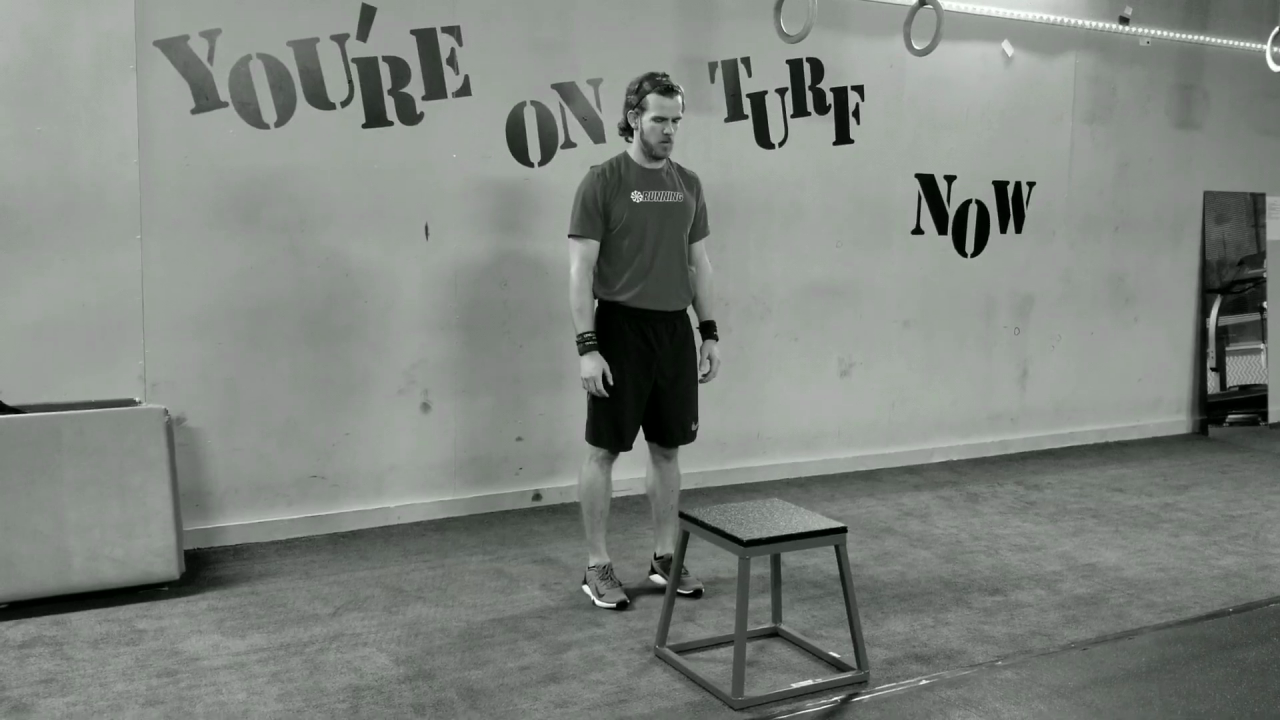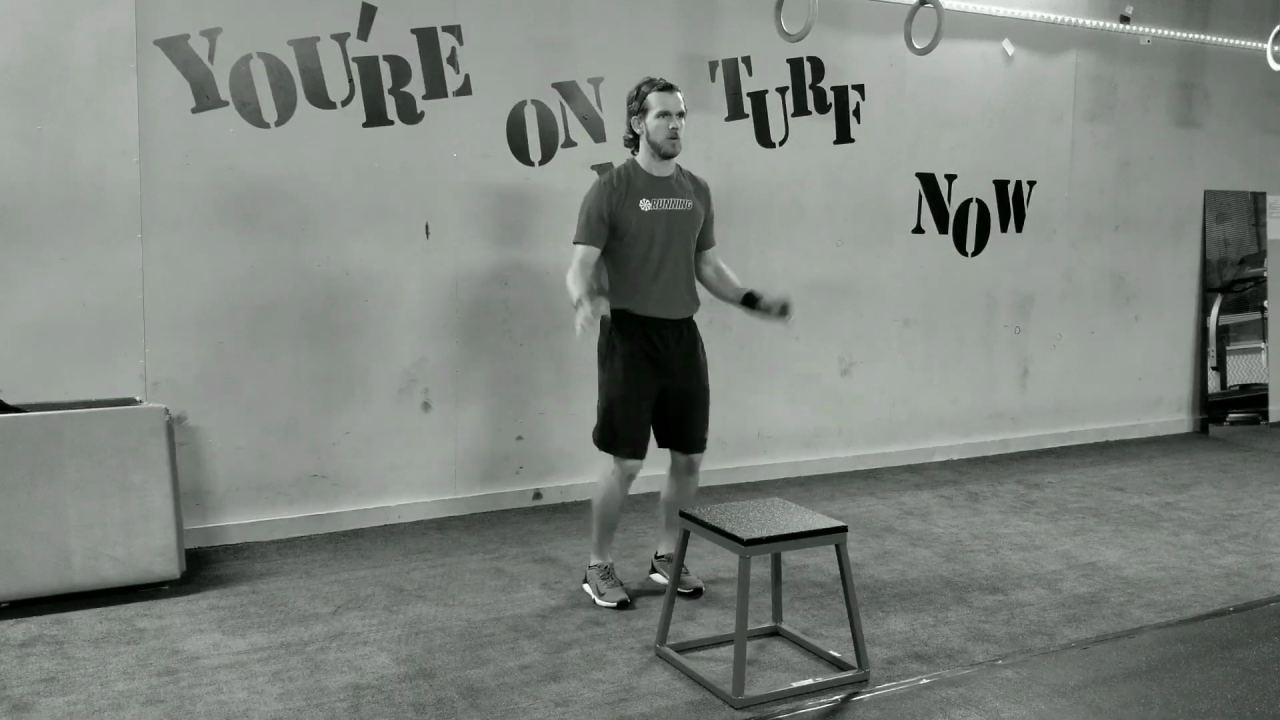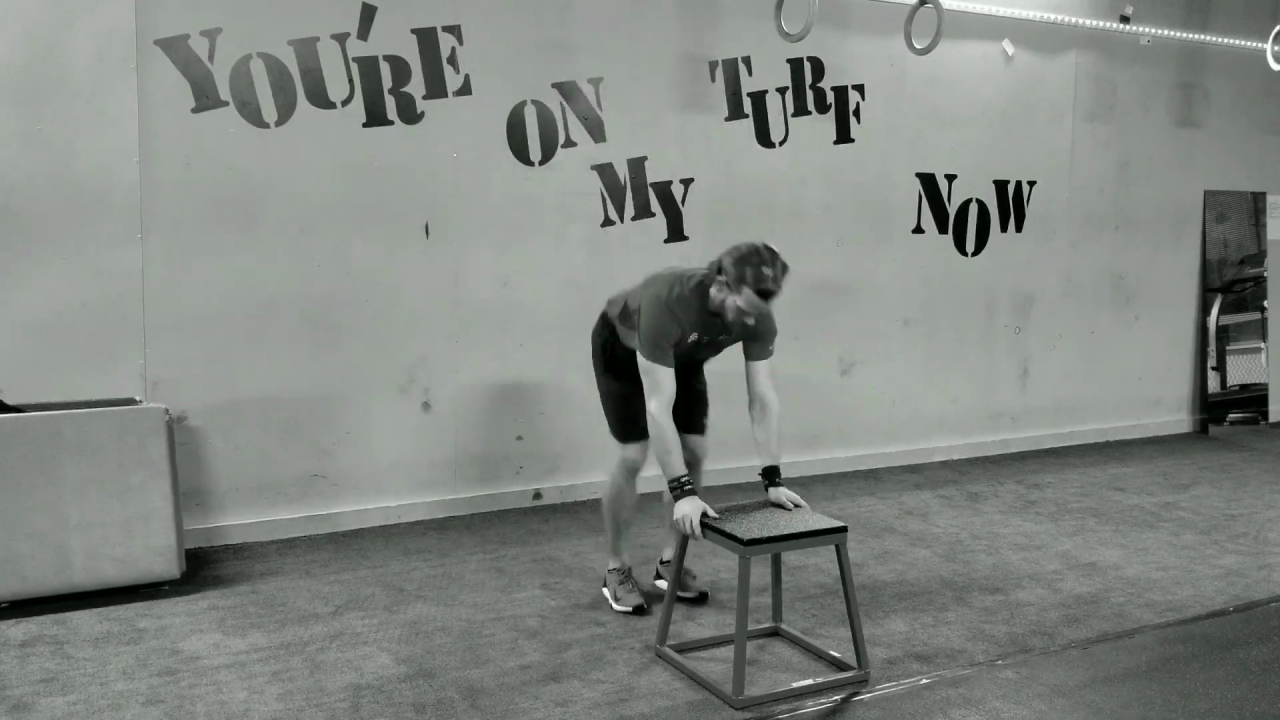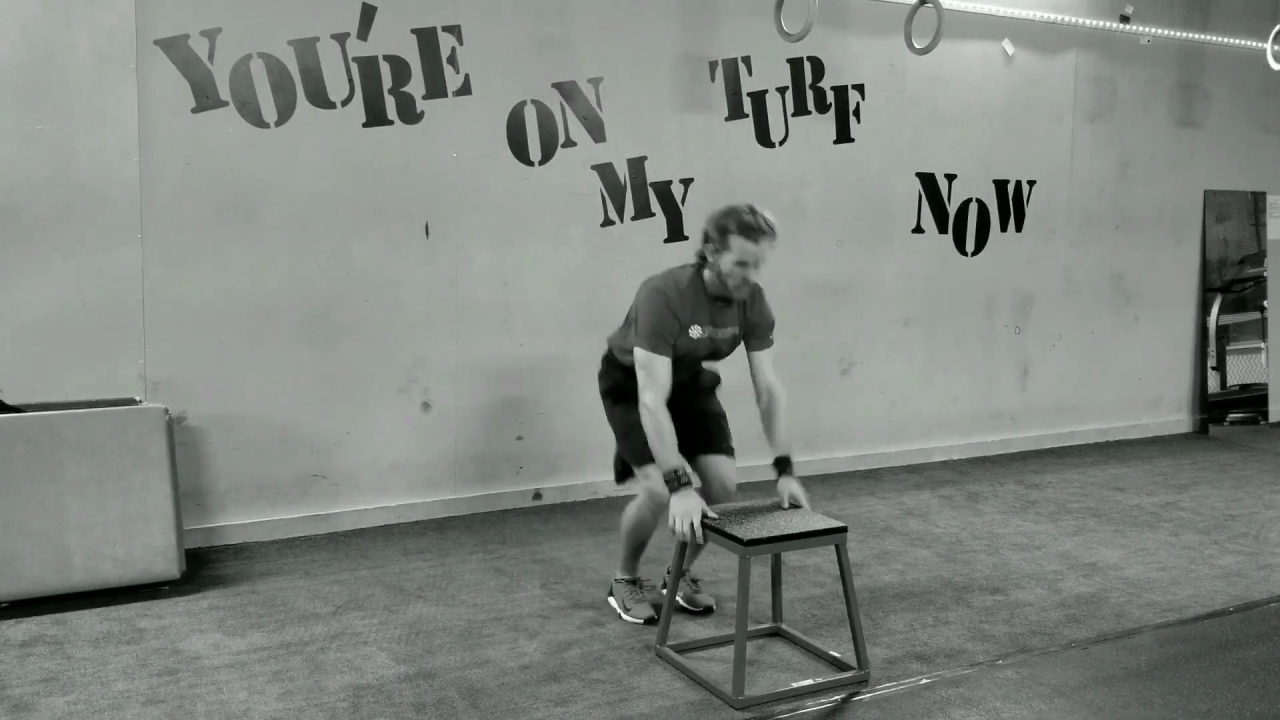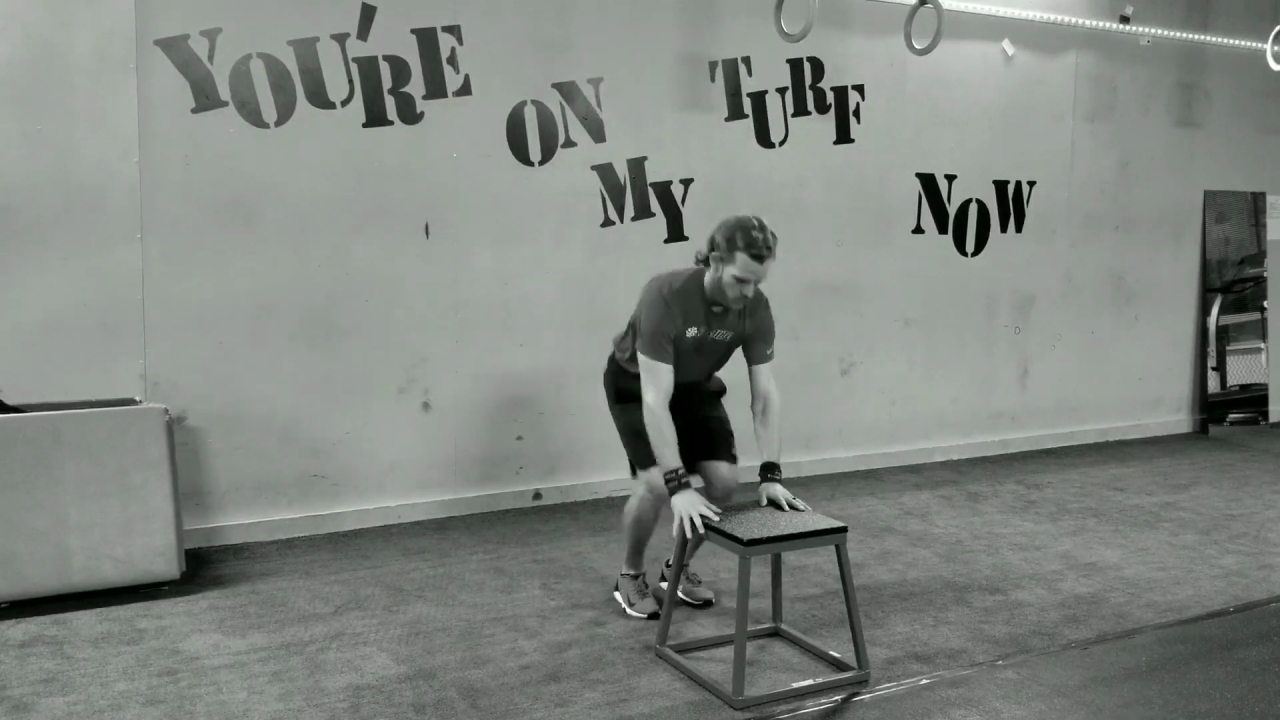
dt=1s
person 1, frame 1
left shoulder: (687, 183)
right shoulder: (602, 182)
left elbow: (699, 261)
right elbow: (581, 269)
left wrist: (709, 332)
right wrist: (587, 346)
left hip: (675, 330)
right hip: (621, 329)
left knee: (667, 447)
right knee: (604, 449)
left ankle: (665, 556)
right ankle: (597, 565)
person 1, frame 2
left shoulder: (696, 190)
right shoulder: (610, 189)
left elbow: (707, 265)
right elbow: (580, 265)
left wrist: (754, 300)
right wrist: (584, 301)
left hip: (682, 336)
right hip: (630, 338)
left knee: (688, 457)
right knee: (624, 463)
left ankle: (667, 556)
right ankle: (598, 566)
person 1, frame 3
left shoulder: (759, 313)
right shoulder: (666, 301)
left elbow: (762, 399)
right elbow: (657, 406)
left wrist: (774, 480)
right wrist: (682, 493)
left hip: (684, 353)
right hip: (623, 346)
left knee: (693, 450)
right knee: (631, 454)
left ankle: (671, 562)
right ankle: (617, 570)
person 1, frame 4
left shoulder: (751, 300)
right shoulder: (664, 297)
left elbow: (768, 387)
right elbow: (654, 399)
left wrist: (784, 470)
right wrist: (681, 485)
left hip: (691, 380)
right hip: (638, 388)
left knee: (722, 483)
right knee: (656, 491)
left ankle: (680, 576)
right ankle: (625, 582)
person 1, frame 5
left shoulder: (755, 309)
right shoulder: (665, 296)
left elbow: (764, 395)
right elbow: (654, 398)
left wrist: (771, 475)
right wrist: (678, 487)
left hip: (696, 386)
right hip: (633, 381)
left knee: (724, 481)
right knee: (656, 482)
left ankle: (678, 568)
right ankle: (630, 575)
